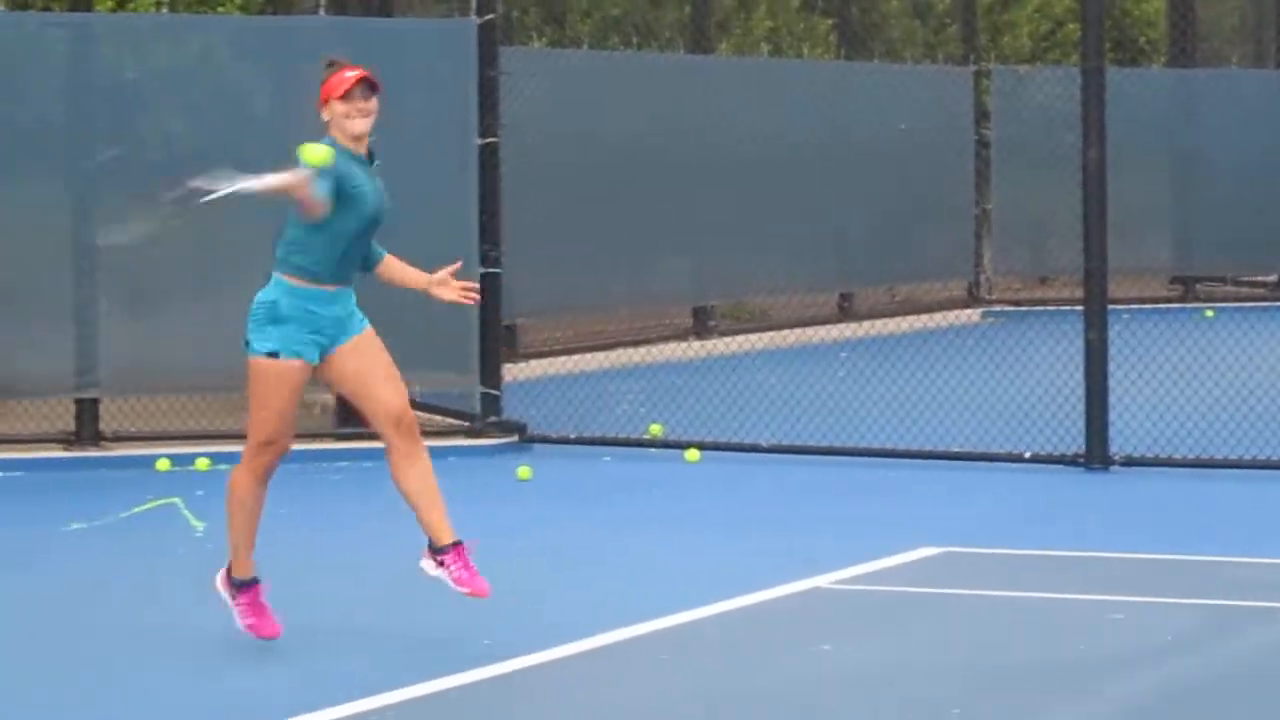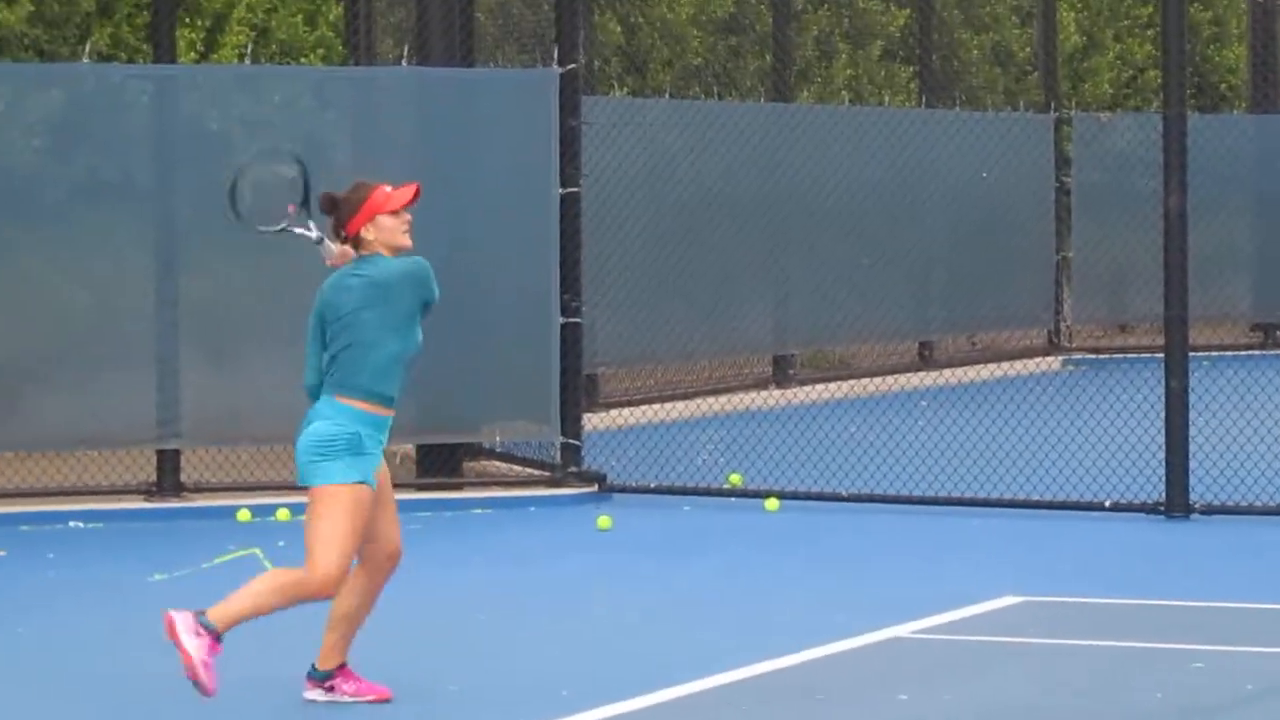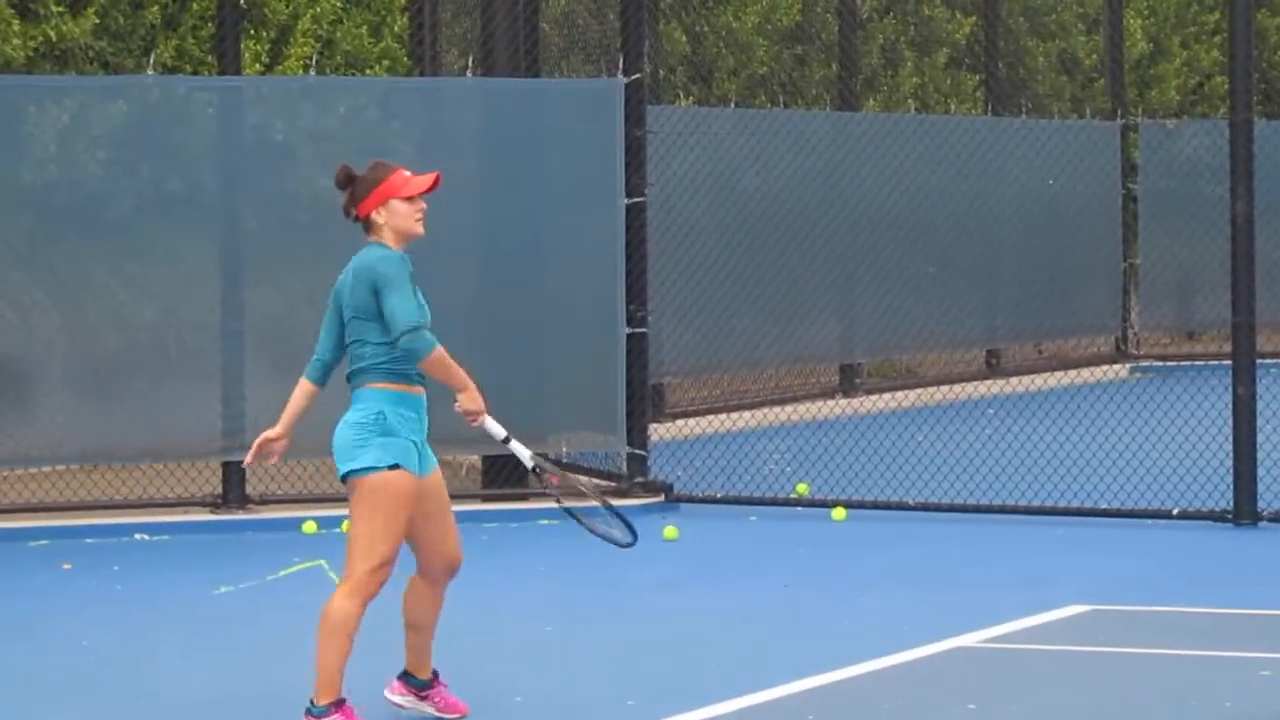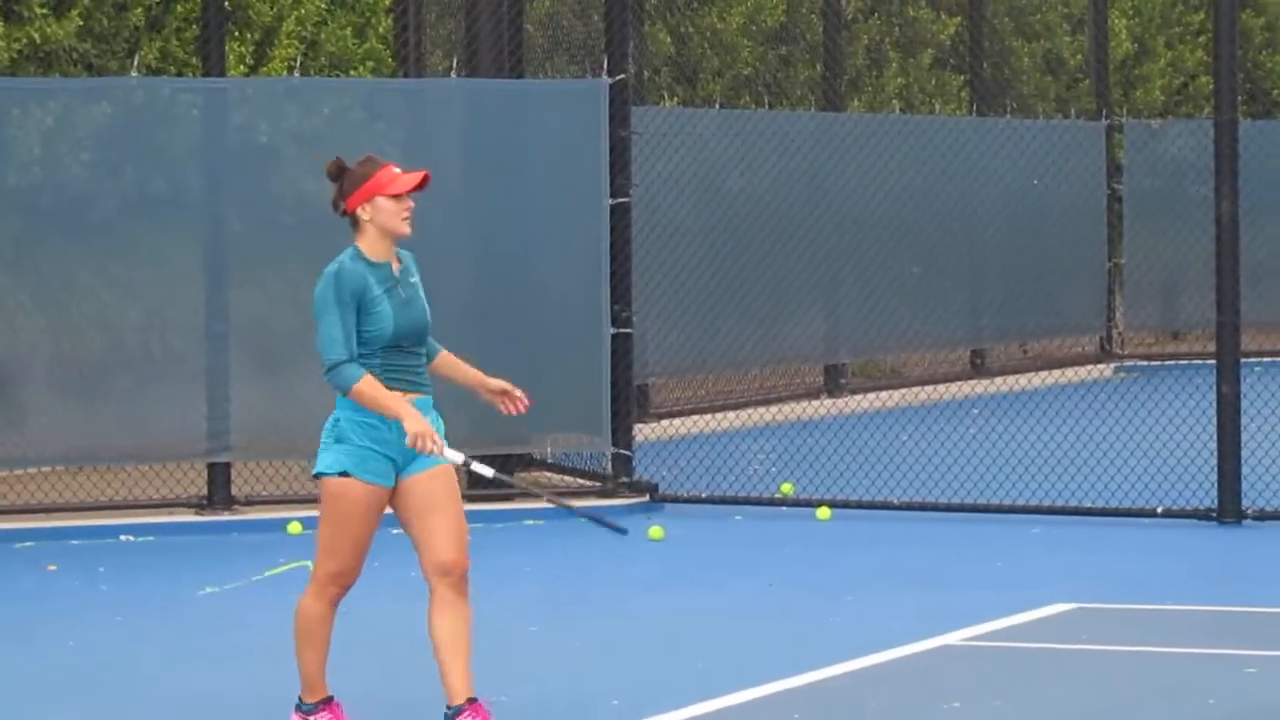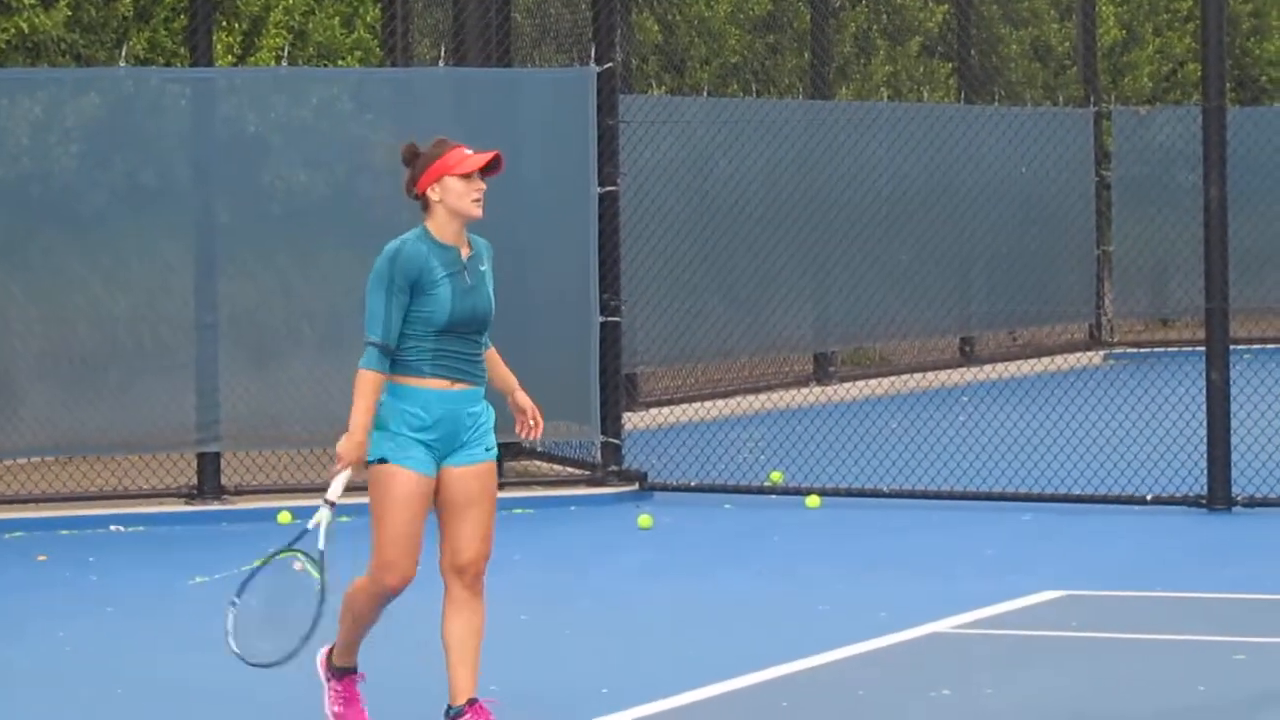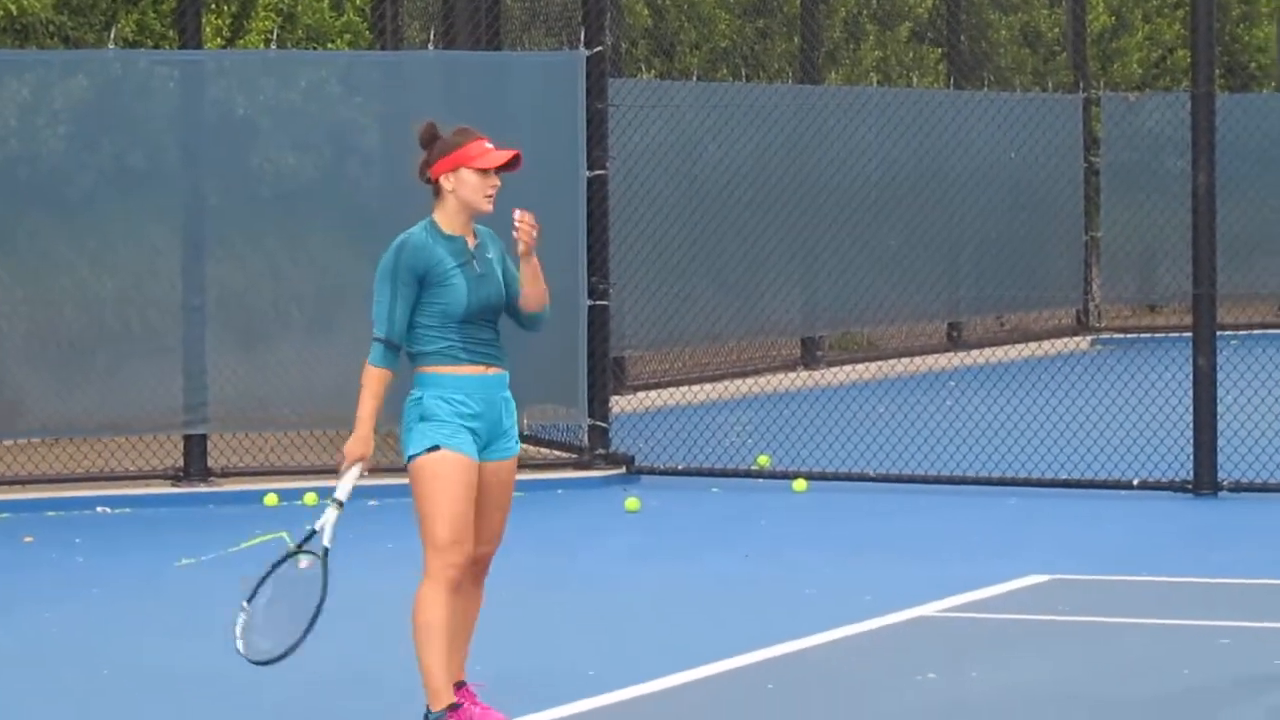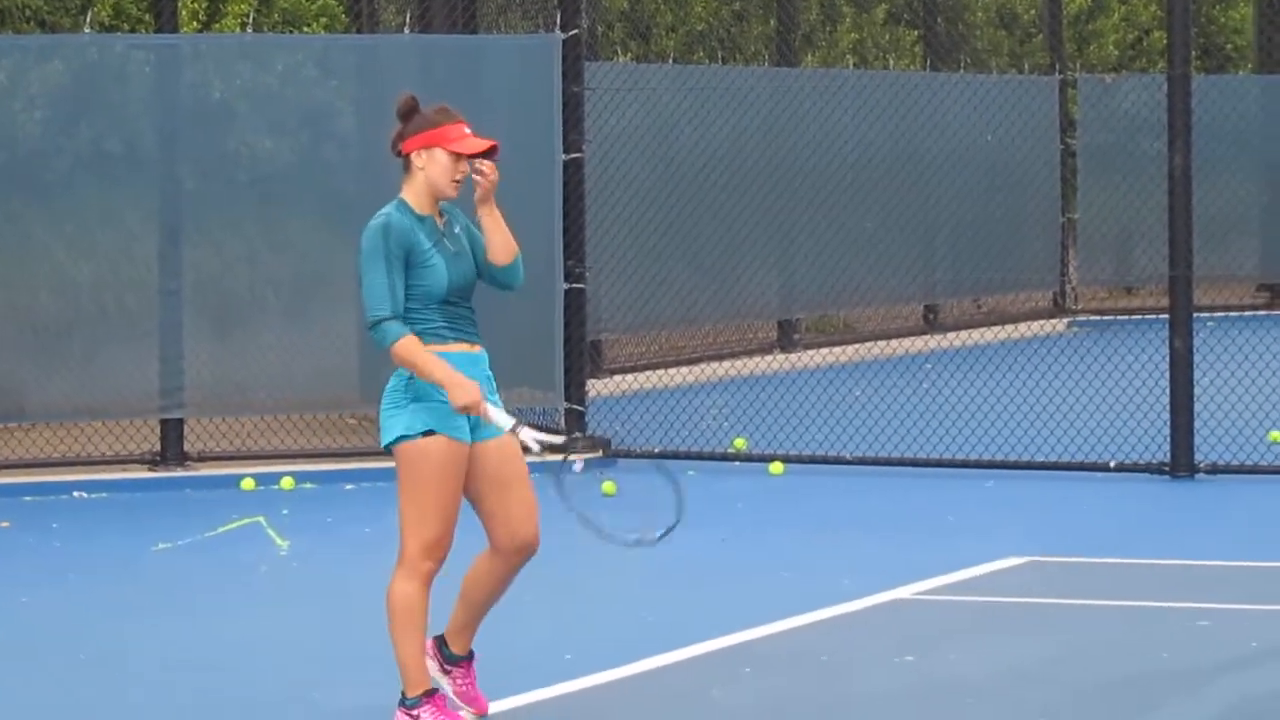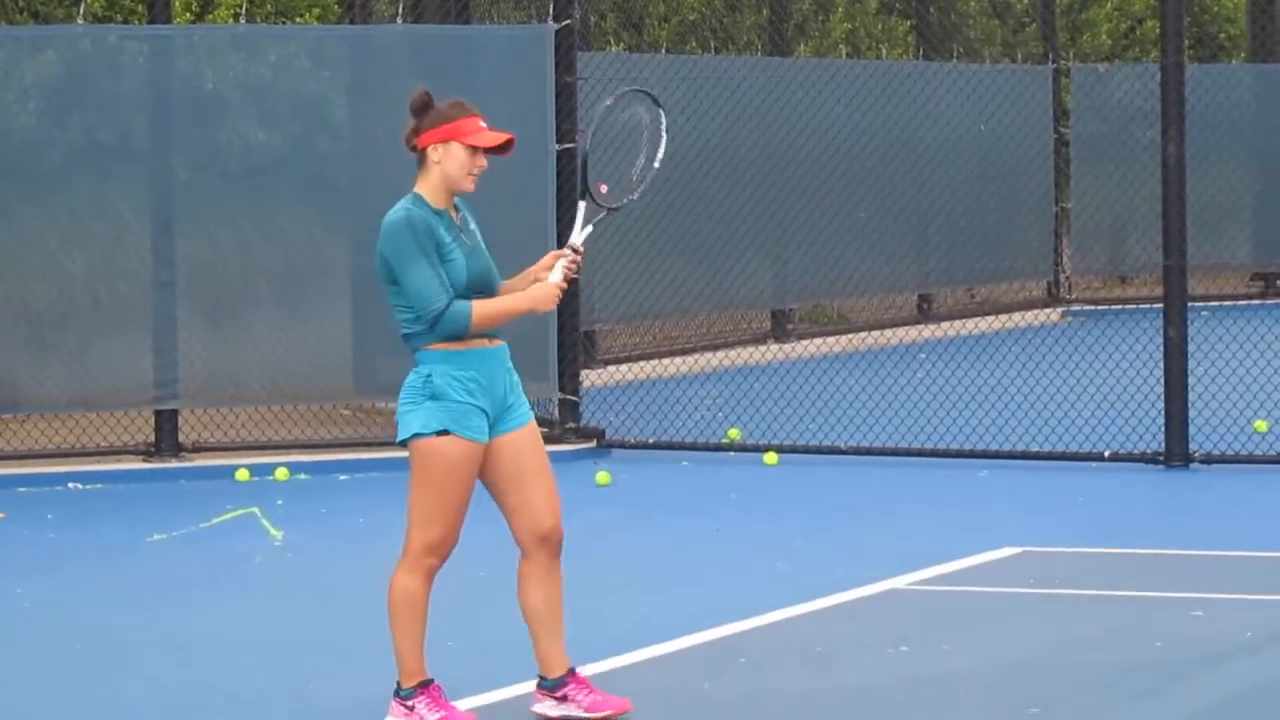
dt=0.4s
person 1, frame 1
left shoulder: (368, 168)
right shoulder: (326, 158)
right elbow: (315, 211)
left wrist: (426, 283)
right wrist: (296, 187)
left hip: (340, 313)
right hip: (286, 313)
left knee: (400, 423)
right knee: (264, 452)
left ankle: (446, 550)
right ankle: (240, 583)
person 1, frame 2
left shoulder: (333, 289)
right shoulder: (414, 273)
left elbow: (317, 378)
left hip: (355, 435)
right hip: (348, 439)
left knee: (383, 555)
right knee: (323, 576)
left ankle: (329, 672)
right ankle: (204, 626)
person 1, frame 3
left shoulder: (357, 273)
right shoulder: (391, 262)
left elbow: (320, 362)
right elbow: (416, 340)
left wrist: (283, 425)
right wrist: (467, 388)
left hip: (405, 429)
right hip: (380, 427)
left knee: (443, 562)
right knee: (367, 575)
person 1, frame 4
left shoulder: (407, 266)
right shoulder: (341, 277)
right elbow: (340, 367)
left wrist: (485, 383)
right wrist: (402, 415)
left hip: (421, 432)
right hip: (363, 435)
left knee: (450, 571)
right knee: (333, 580)
person 1, frame 5
left shoulder: (481, 253)
right shoulder: (403, 256)
right elbow: (378, 351)
left wrist: (516, 393)
right wrist: (356, 431)
left hip: (471, 421)
right hip: (408, 420)
left knee: (468, 569)
right knee: (392, 573)
right ankle: (340, 664)
person 1, frame 6
left shoulder: (491, 242)
right shoulder: (410, 250)
left elbow: (531, 317)
right elbow: (383, 346)
left wrist: (528, 254)
right wrist: (364, 428)
left hip: (496, 406)
right hip: (441, 409)
left knee: (476, 563)
right knee: (448, 563)
person 1, frame 7
left shoulder: (452, 219)
right shoulder: (387, 229)
left elbow: (506, 276)
right elbow: (385, 327)
left wrist: (489, 205)
right wrist: (449, 379)
left hip: (475, 389)
right hip: (427, 396)
left knee: (519, 540)
right knee: (423, 555)
left ankle: (453, 651)
person 1, frame 8
left shoulder: (461, 215)
right shoulder: (404, 223)
right elbow: (443, 315)
left wrist: (537, 273)
right wrist: (528, 303)
left hip: (501, 385)
right hip: (445, 389)
left knee: (543, 536)
right knee: (429, 550)
